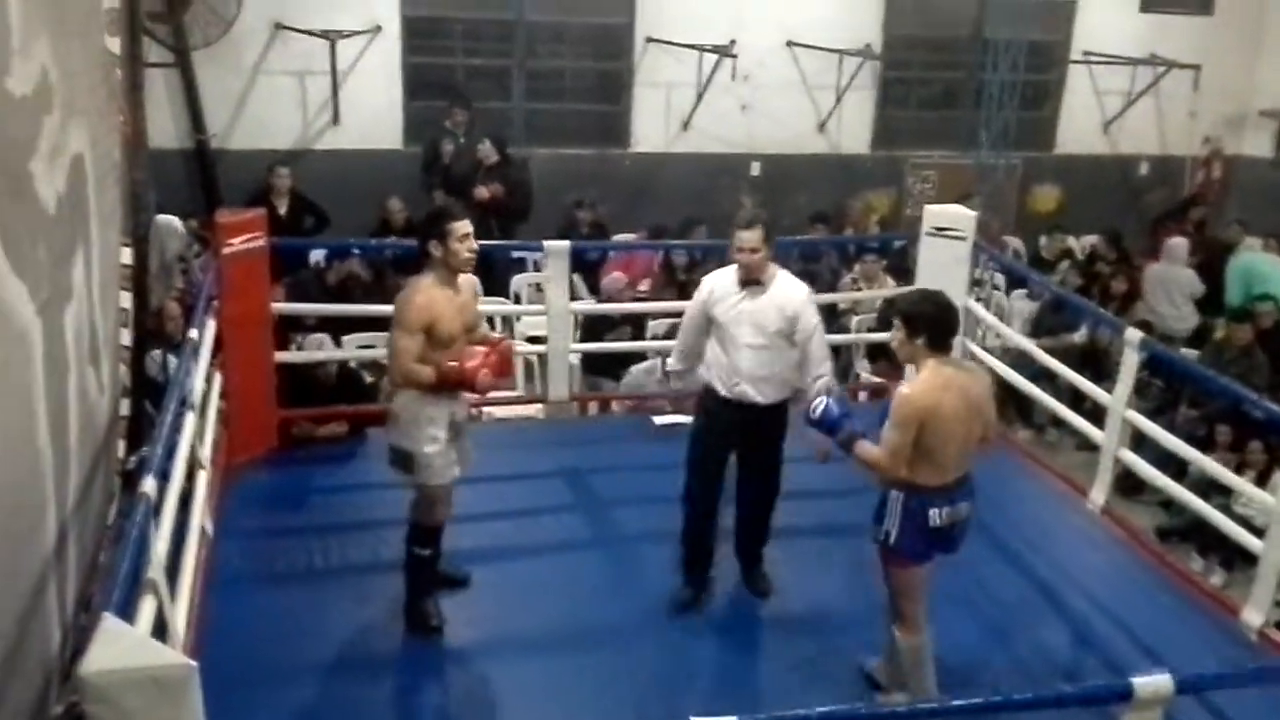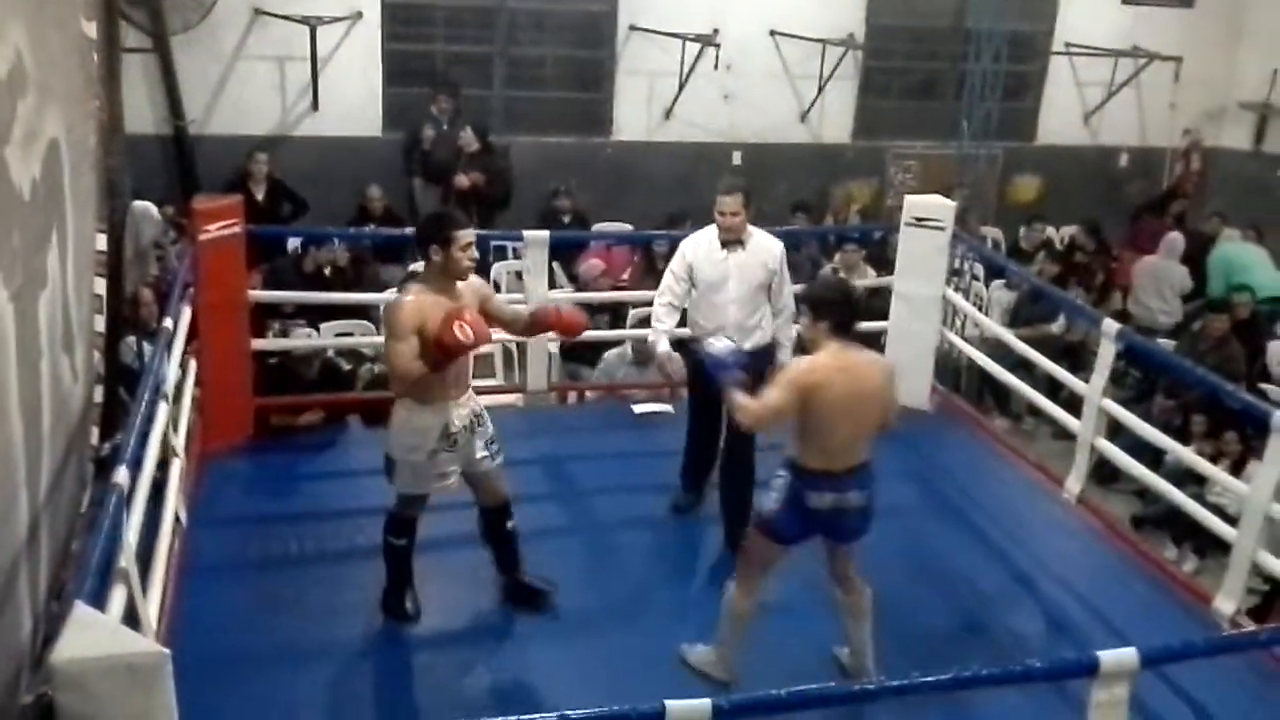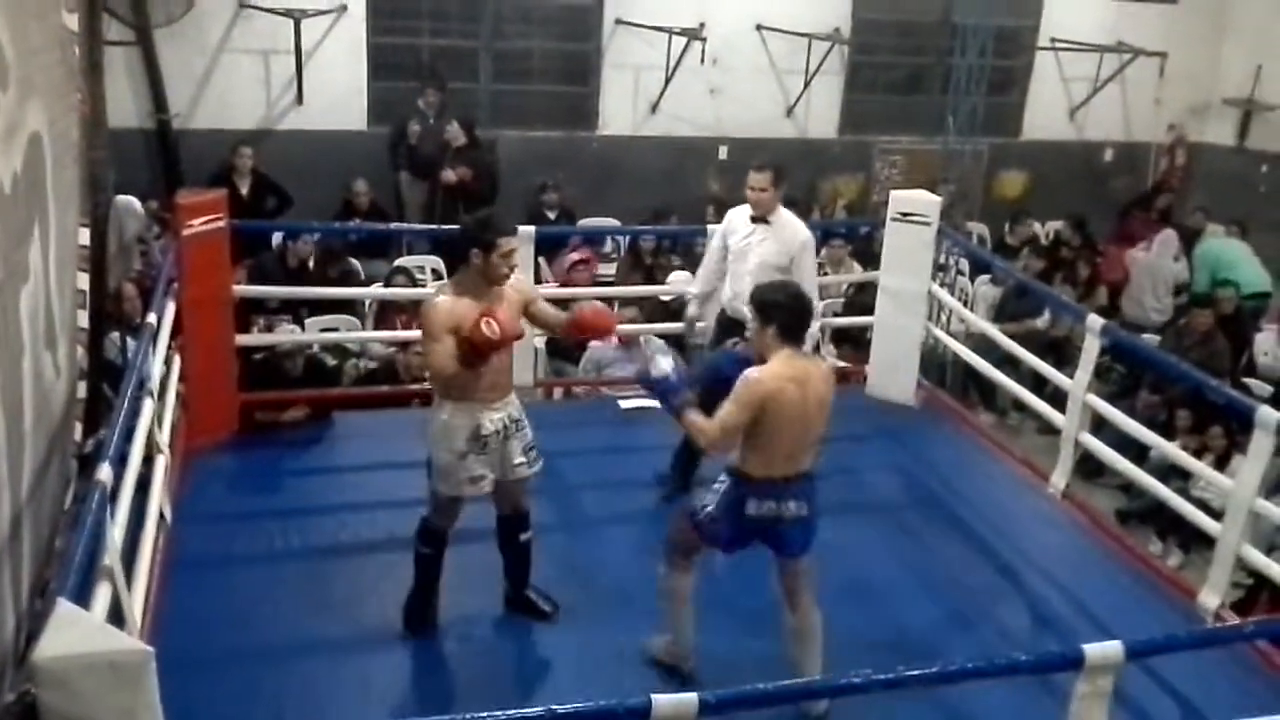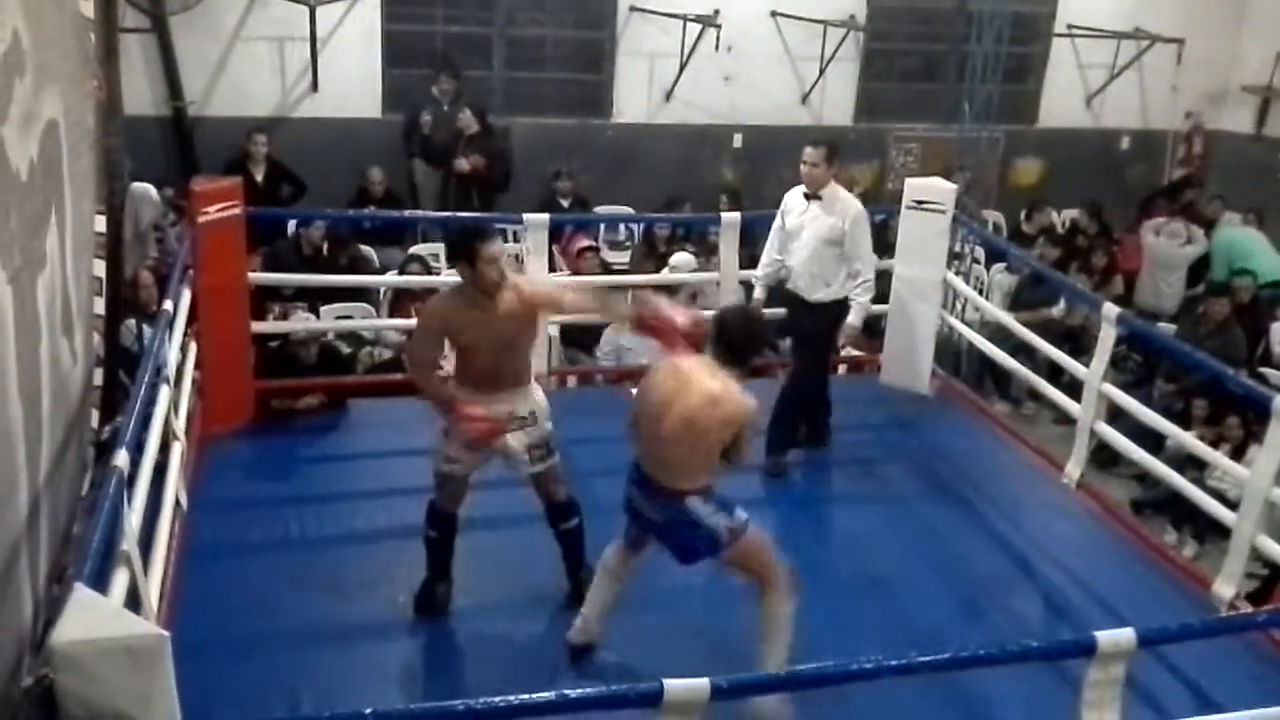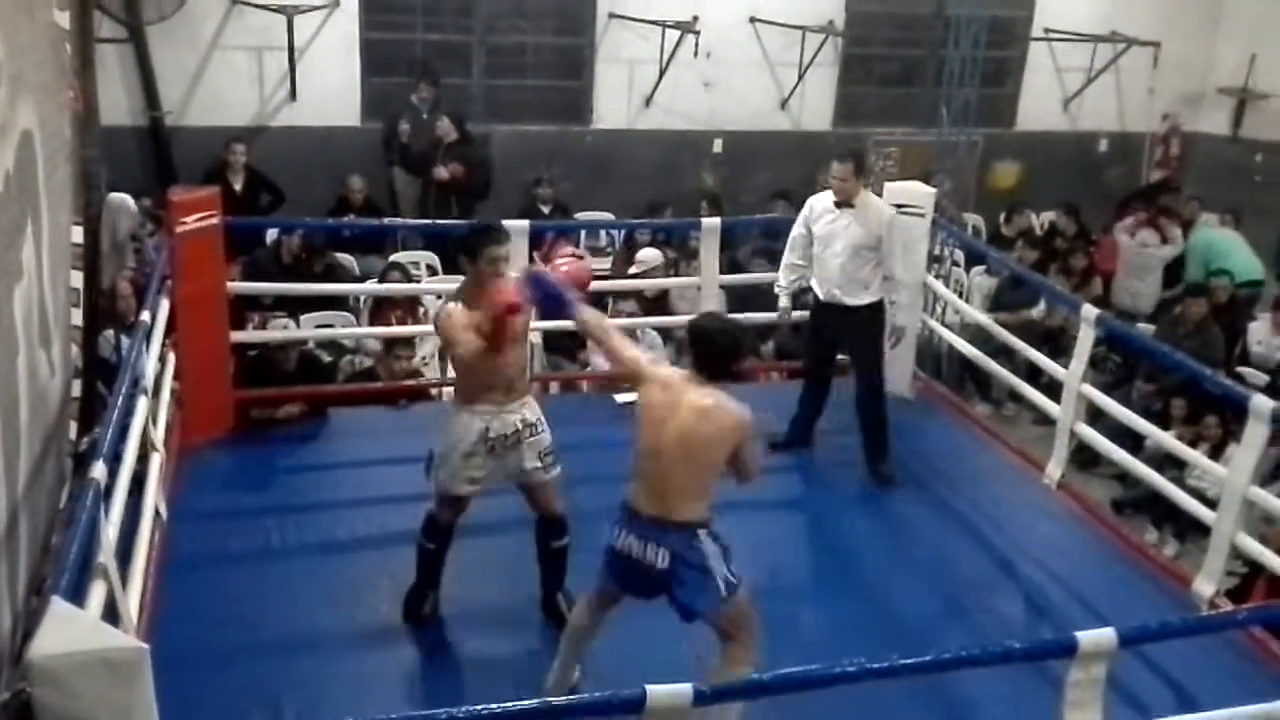
dt=0.5s
person 1, frame 1
left shoulder: (913, 395)
right shoulder: (977, 377)
left elbow: (887, 466)
right elbow: (986, 435)
left wrist: (843, 429)
left hip: (916, 506)
right hip: (958, 498)
left knee: (906, 611)
right knee: (908, 590)
left ankle: (920, 698)
right ankle: (893, 671)
person 1, frame 2
left shoulder: (807, 371)
right shoulder: (881, 369)
left elbow: (750, 418)
right elbow: (883, 424)
left wrist: (727, 375)
left hip: (806, 487)
right hip: (856, 486)
left knee: (748, 571)
right knee: (846, 574)
left ankle: (720, 660)
right ankle: (862, 663)
person 1, frame 3
left shoulder: (756, 381)
right shoulder: (824, 372)
left elbow: (710, 439)
left wrist: (674, 396)
left hip: (745, 495)
right hip: (797, 495)
left knee: (677, 552)
right knee: (798, 594)
left ankle: (679, 650)
person 1, frame 4
left shoulder: (668, 363)
right shoulder: (742, 406)
left elbow: (636, 427)
right elbow: (732, 458)
left hip: (642, 488)
right hip: (691, 507)
left knee: (627, 544)
right knee: (776, 580)
left ankle: (583, 633)
person 1, frame 5
left shoulder: (654, 376)
right shoulder: (737, 417)
left elbow: (604, 334)
right elbow: (746, 474)
left wrist: (565, 300)
left hip: (633, 531)
right hip: (686, 545)
left knee: (599, 601)
right knee: (741, 635)
left ankle: (556, 683)
person 2, frame 1
left shoulder: (468, 284)
right shoulder: (416, 301)
right elbow: (400, 371)
left wrist: (491, 346)
right wrist: (455, 376)
left hip: (453, 405)
right hip: (422, 411)
left knee: (440, 499)
right knee: (431, 508)
left ankle: (429, 568)
right ankle: (417, 597)
person 2, frame 2
left shoulder: (474, 288)
right shoulder: (406, 307)
left elbow: (514, 322)
right elbow: (400, 380)
left wrist: (545, 319)
right wrist: (441, 353)
left hip: (465, 409)
right hip: (423, 419)
left knee: (497, 499)
right knee: (409, 509)
left ankle: (513, 579)
right ankle: (398, 587)
person 2, frame 3
left shoulder: (517, 291)
right shoulder: (441, 309)
left elbow: (559, 325)
right elbow: (442, 377)
left wrist: (582, 321)
right wrist: (477, 351)
left hip: (508, 412)
right hip: (461, 420)
left knee: (516, 509)
right knee: (443, 516)
left ankle: (519, 588)
right ankle: (423, 594)
person 2, frame 4
left shoulder: (530, 293)
right shoulder: (440, 309)
left elbow: (590, 302)
right elbow: (419, 369)
left wrist: (645, 315)
right wrist: (456, 408)
left hip: (521, 403)
right hip: (471, 407)
left knee: (557, 495)
right knee: (446, 502)
left ankle: (578, 572)
right ankle: (437, 579)
person 2, frame 5
left shoulder: (516, 286)
right shoulder: (452, 314)
right elbow: (471, 364)
right wrist: (497, 328)
left hip: (524, 413)
right hip: (474, 420)
left knee: (553, 512)
right knee: (447, 512)
left ankle: (554, 592)
right ankle: (424, 589)
person 3, frame 1
left shoulder: (795, 295)
right shoulder: (713, 285)
left elbow: (814, 360)
right elbow: (690, 339)
right wrist: (675, 377)
left hip: (769, 410)
right hip: (718, 403)
left knee: (759, 493)
right knee: (699, 491)
left ankle: (751, 562)
right ankle: (694, 575)
person 3, frame 2
left shoulder: (772, 250)
right shoulder: (693, 246)
left elbow: (783, 307)
right elbow: (668, 298)
left wrist: (784, 353)
right wrist: (662, 344)
left hip: (752, 356)
left knee: (741, 441)
right knee: (702, 427)
left ankle: (737, 524)
right ankle: (692, 485)
person 3, frame 3
left shoulder: (798, 235)
right shoulder: (733, 219)
left elbow: (807, 293)
right elbow: (711, 265)
left wrist: (802, 340)
right wrist: (693, 303)
right hip: (729, 322)
right knee: (708, 400)
right ankle: (681, 473)
person 3, frame 4
left shoulder: (850, 211)
right shoulder: (791, 199)
left elbow: (863, 269)
right elbow: (775, 249)
left wrist: (855, 317)
right wrist: (760, 288)
left hip: (827, 307)
right hip: (795, 299)
left knee: (803, 376)
right knee: (809, 372)
left ankle: (777, 445)
right ankle: (816, 430)
person 3, frame 5
left shoulder: (882, 216)
right shoulder: (815, 206)
left elbow: (892, 270)
right elbow: (796, 254)
right wrist: (784, 295)
left hip: (864, 312)
right hip: (824, 306)
left knee: (870, 384)
right knee: (815, 373)
left ankle: (878, 457)
right ankle: (799, 433)
